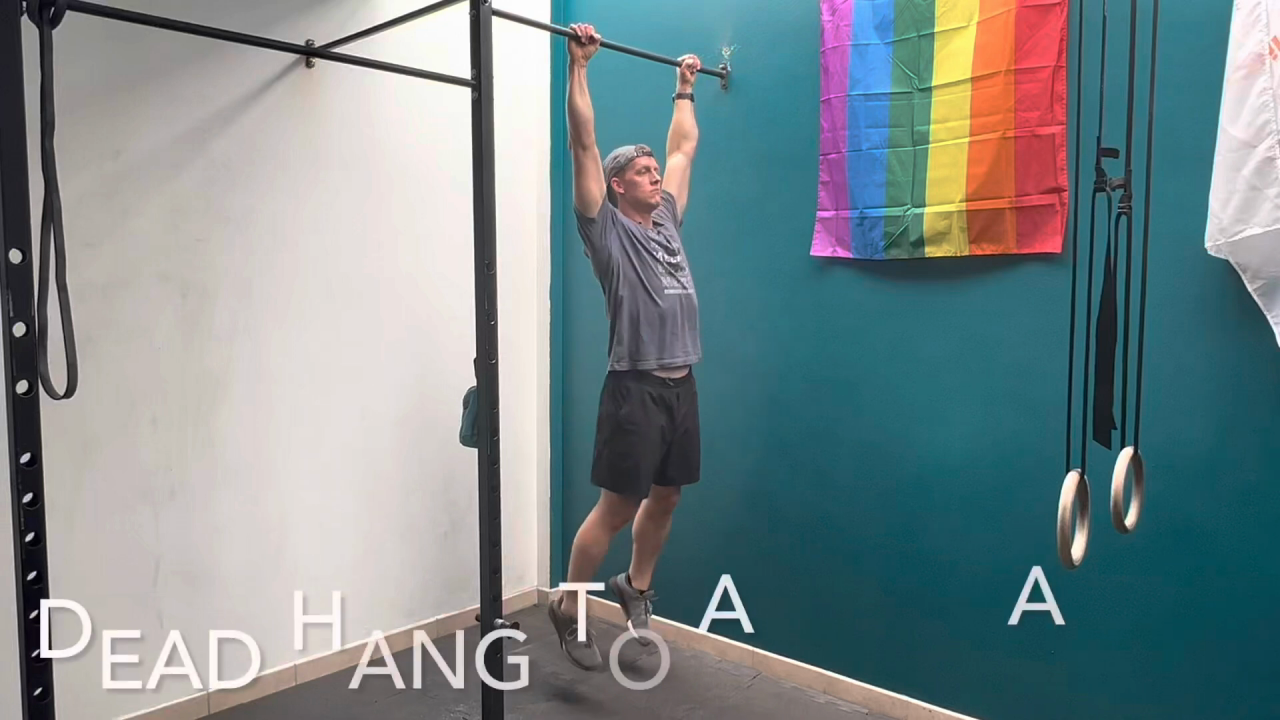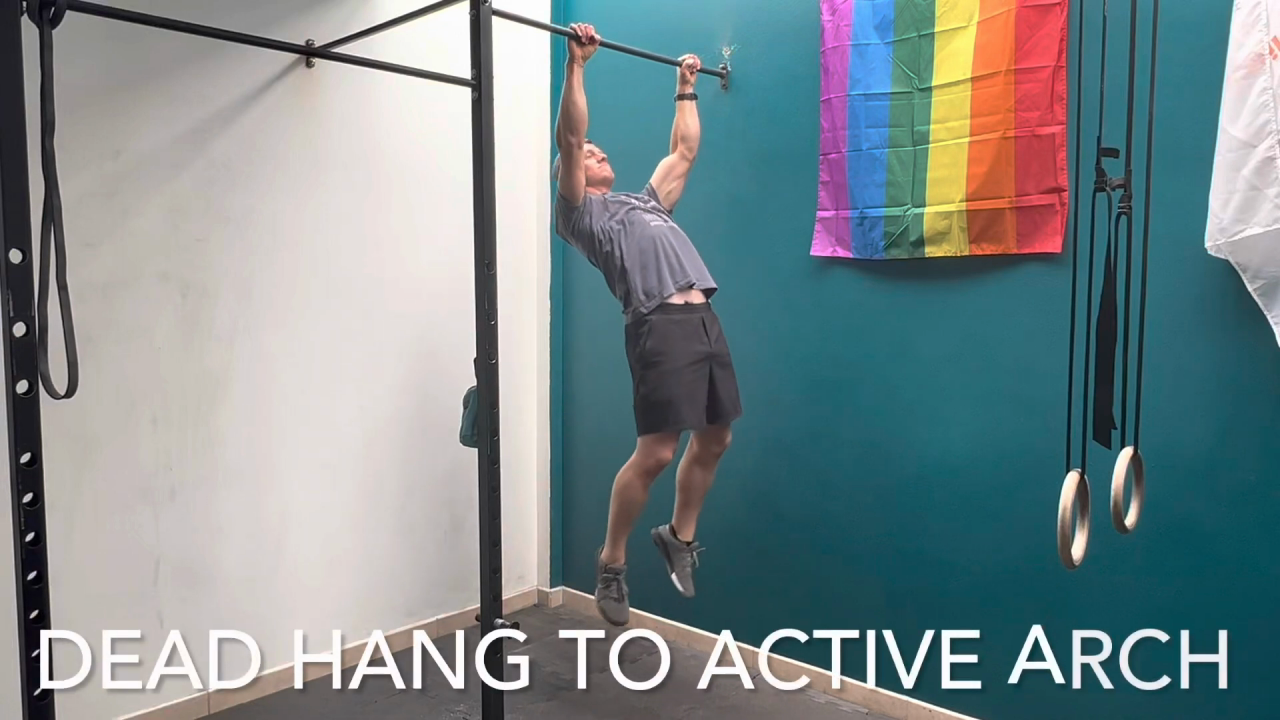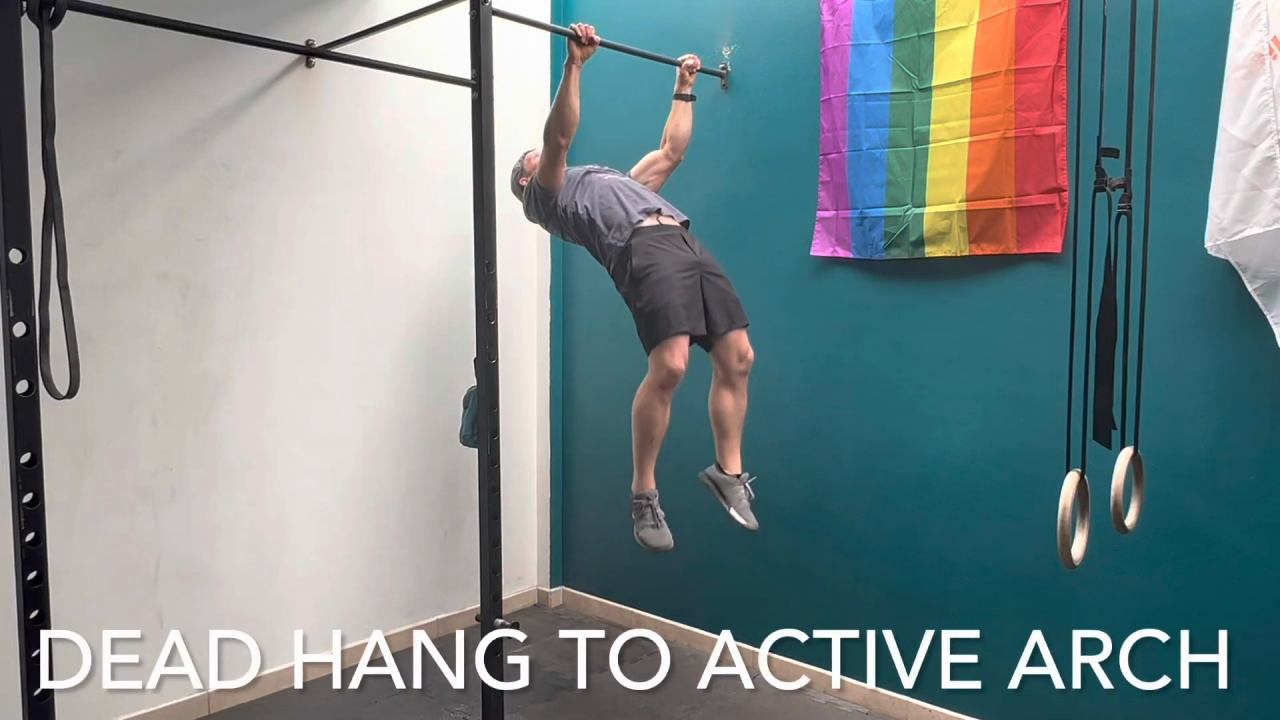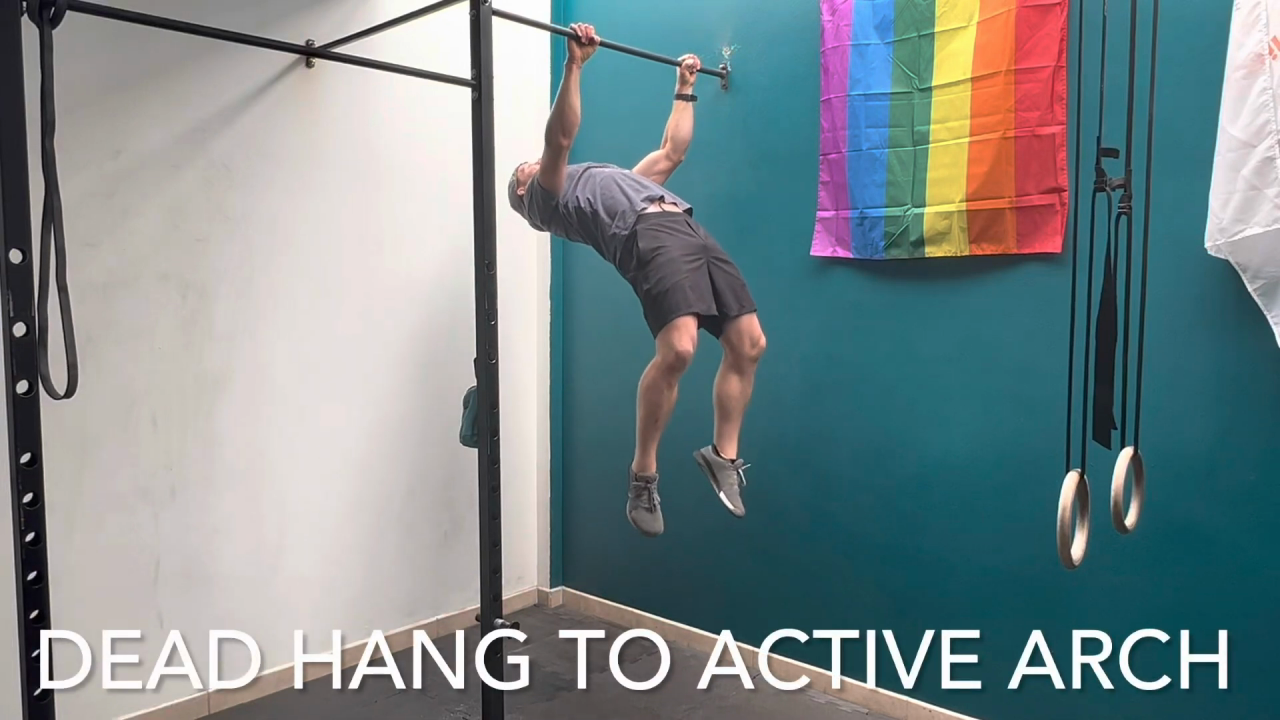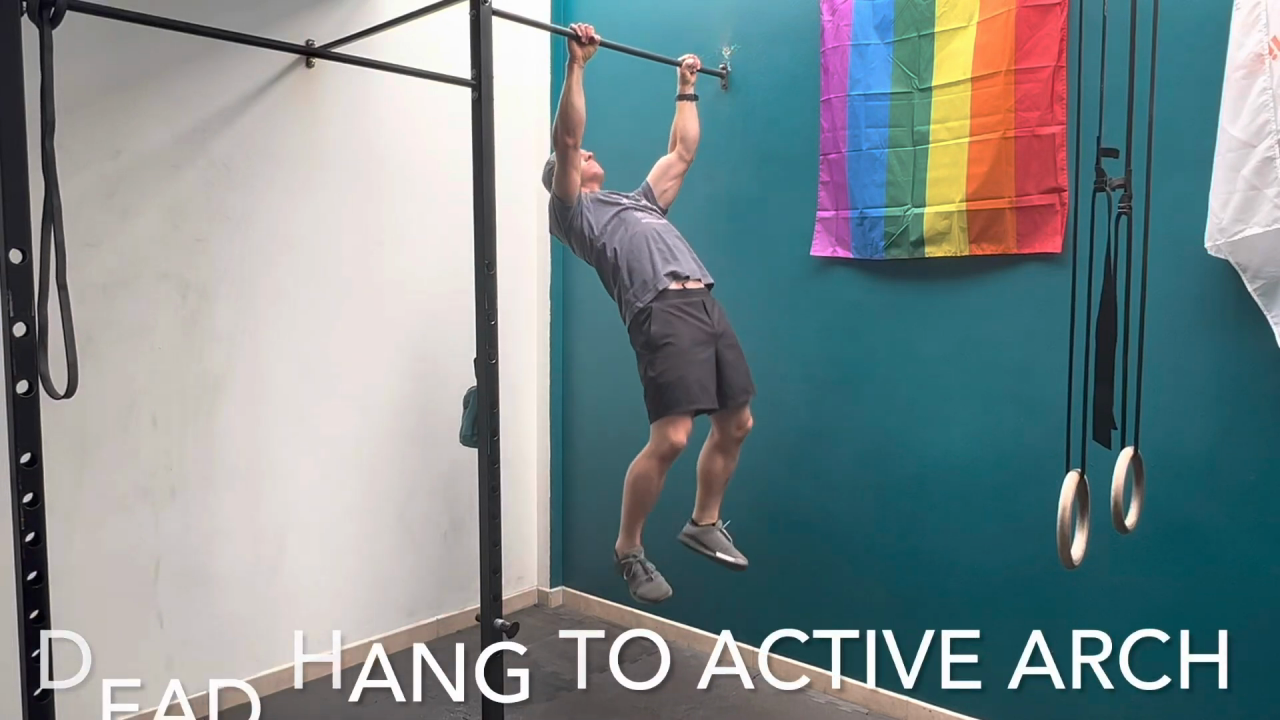
dt=0.5s
person 1, frame 1
left shoulder: (666, 219)
right shoulder: (604, 226)
left elbow: (684, 146)
right elbow: (583, 147)
left wrist: (683, 87)
right wrist: (579, 63)
left hip: (681, 385)
right hip: (636, 389)
left knee: (665, 499)
right knee: (617, 508)
left ankle: (635, 586)
right ankle: (569, 609)
person 1, frame 2
left shoulder: (643, 200)
right shoulder: (579, 212)
left elbow: (684, 150)
right elbow: (568, 139)
left wrist: (686, 88)
right wrist: (576, 63)
left hip: (705, 320)
right hip: (660, 326)
left knee: (714, 441)
right knee: (655, 452)
left ankle: (680, 537)
right ankle: (610, 564)
person 1, frame 3
left shoulder: (606, 180)
right shoulder: (546, 198)
left elbow: (670, 154)
right elbow: (560, 137)
left wrist: (684, 88)
right wrist: (574, 63)
left hip: (687, 245)
right hip: (644, 250)
left knee: (738, 358)
right knee: (669, 366)
left ankle: (729, 472)
right ankle: (644, 494)
person 1, frame 4
left shoulder: (611, 179)
right shoulder: (545, 199)
left elbow: (672, 154)
right elbow: (560, 139)
left wrist: (684, 88)
right wrist: (574, 63)
left hip: (692, 233)
right hip: (650, 238)
left knee: (749, 344)
right knee: (678, 349)
left ankle: (724, 455)
right ankle: (643, 473)
person 1, frame 5
left shoulder: (638, 200)
right shoulder: (572, 210)
left elbow: (681, 153)
right elbow: (565, 138)
left wrist: (686, 88)
right wrist: (576, 64)
left hip: (706, 306)
right hip: (661, 313)
left knee: (735, 425)
right knee: (670, 439)
left ankle: (704, 524)
right ankle: (628, 551)
